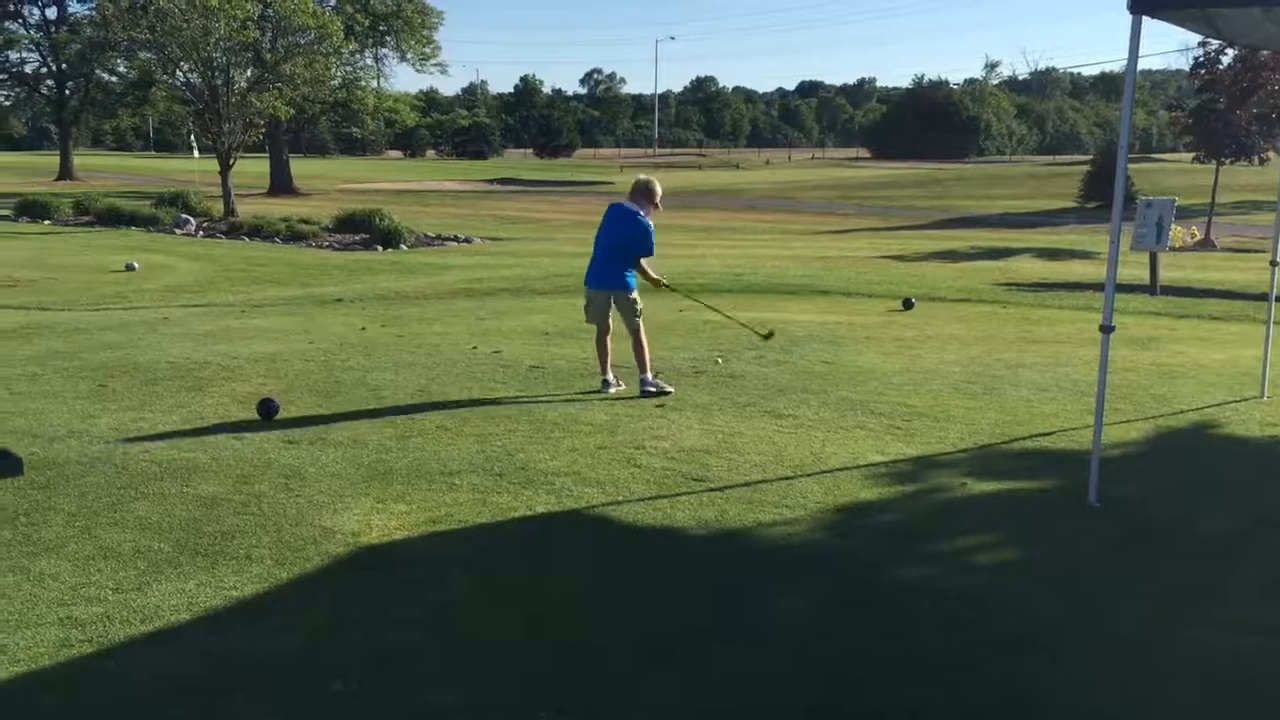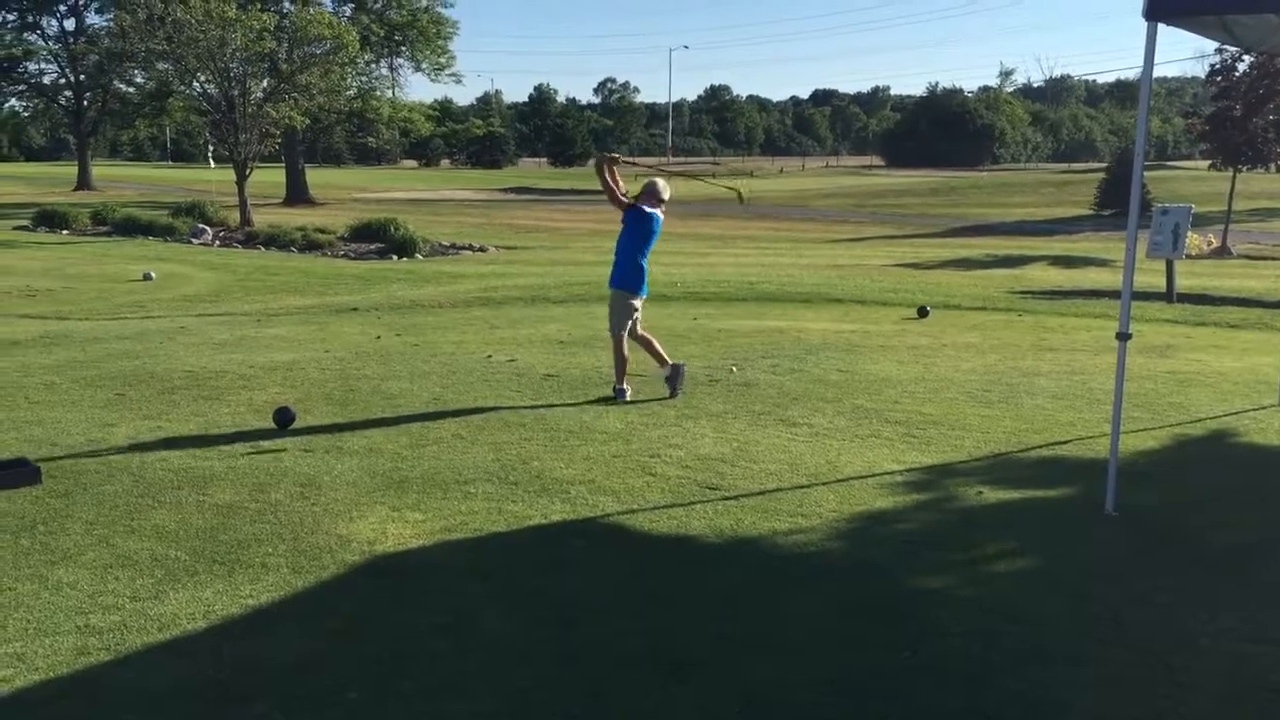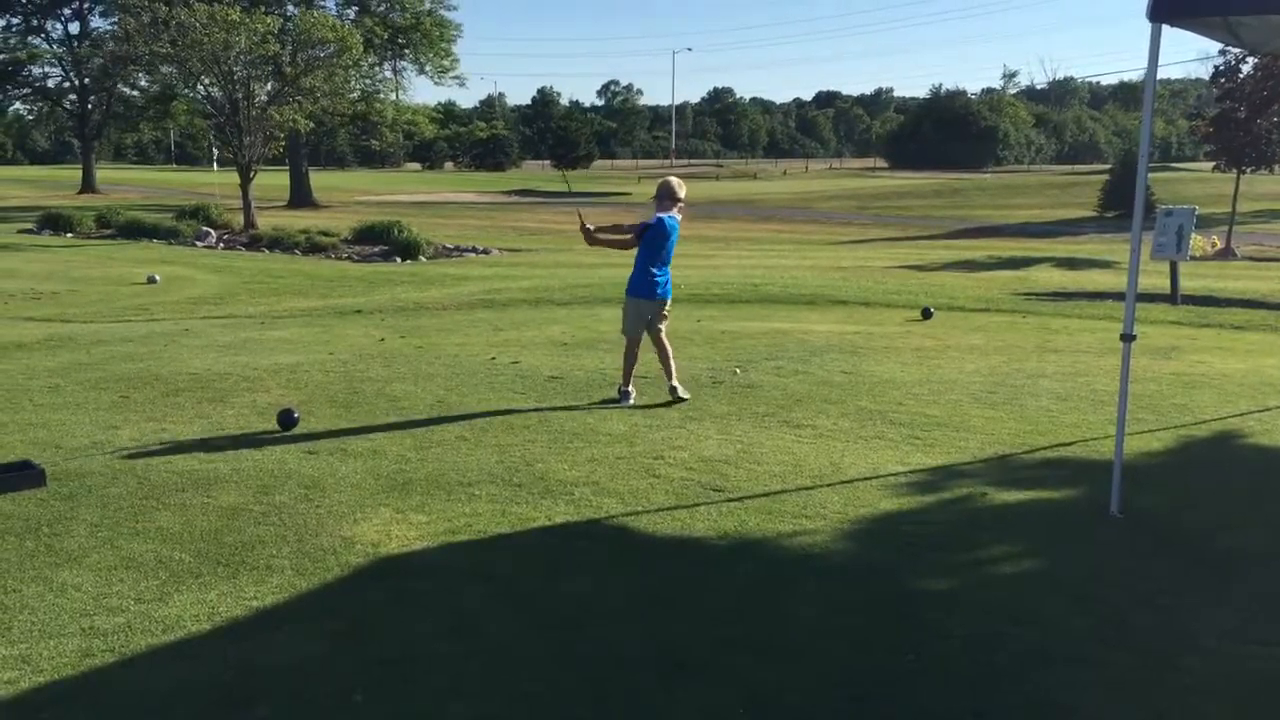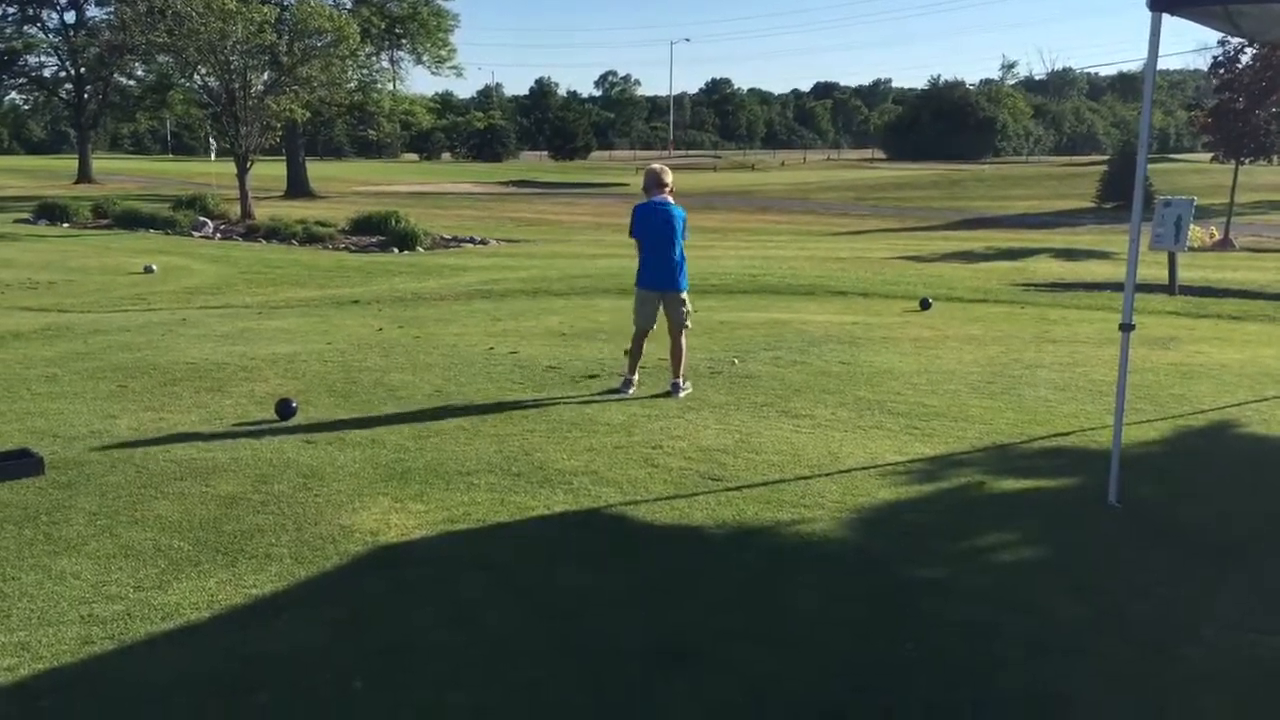
dt=0.4s
person 1, frame 1
left shoulder: (614, 210)
right shoulder: (644, 226)
right elbow: (636, 261)
right wrist: (652, 279)
left hip: (595, 280)
right hip: (620, 282)
left knee: (603, 328)
right knee: (636, 328)
left ankle: (607, 379)
right ankle: (646, 380)
person 1, frame 2
left shoulder: (646, 216)
right shoulder: (651, 218)
left elbow: (619, 200)
right elbow: (624, 197)
left wrist: (605, 168)
right wrist: (611, 168)
left hip: (626, 284)
right hip: (636, 284)
left knee: (619, 335)
right knee: (634, 332)
left ankle: (621, 388)
right ankle: (670, 368)
person 1, frame 3
left shoulder: (661, 223)
right shoulder: (671, 223)
left elbow: (631, 243)
right elbow: (632, 229)
left wrist: (597, 239)
right wrist: (596, 230)
left hip: (642, 290)
right hip: (662, 291)
left knee: (633, 340)
right knee: (659, 337)
left ankle: (626, 390)
right ankle: (674, 384)
person 1, frame 4
left shoulder: (640, 210)
right shoulder: (680, 213)
left elbow: (640, 246)
right elbow: (679, 243)
left hip: (648, 281)
right hip: (675, 282)
left knee: (641, 331)
right knee: (677, 333)
left ankle: (630, 379)
right ankle: (678, 382)
